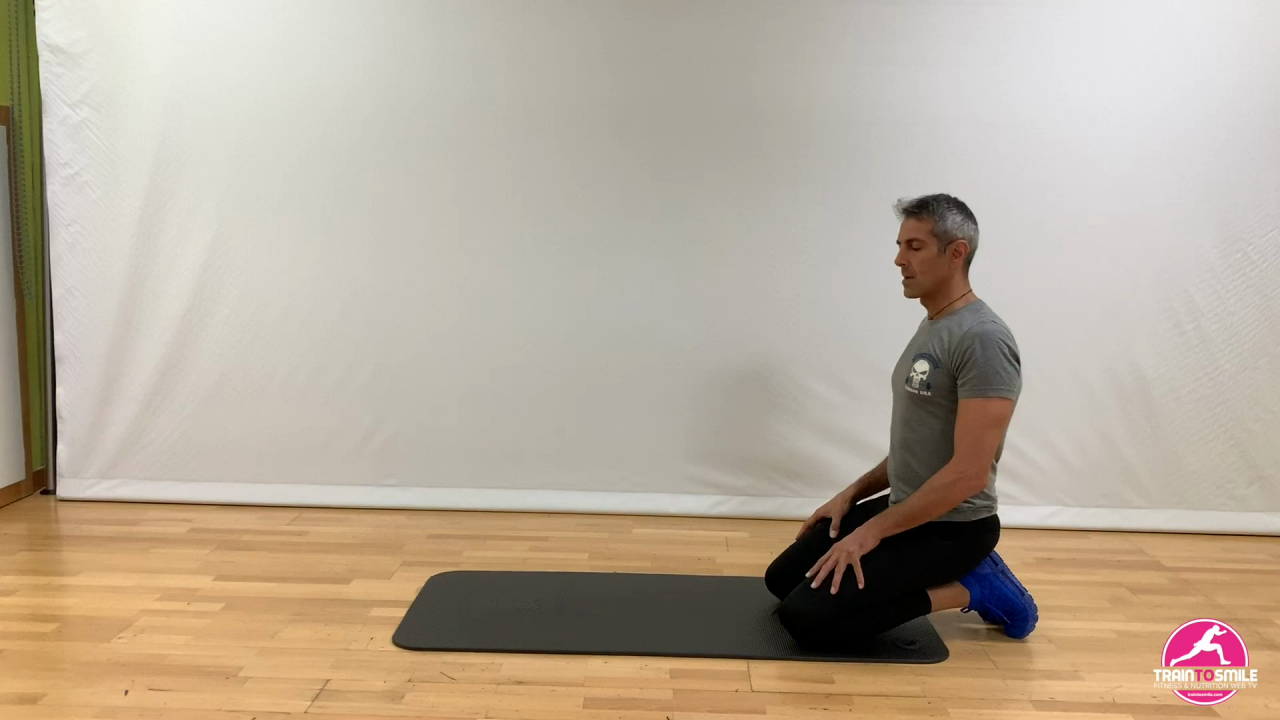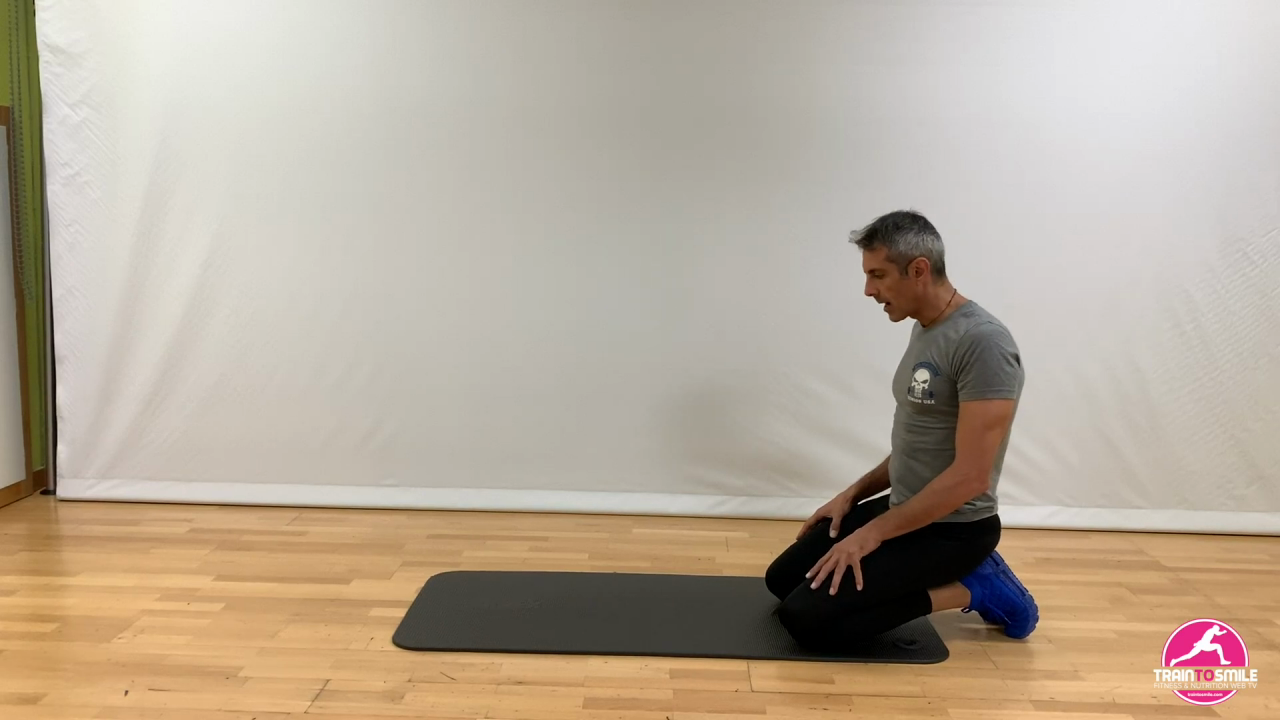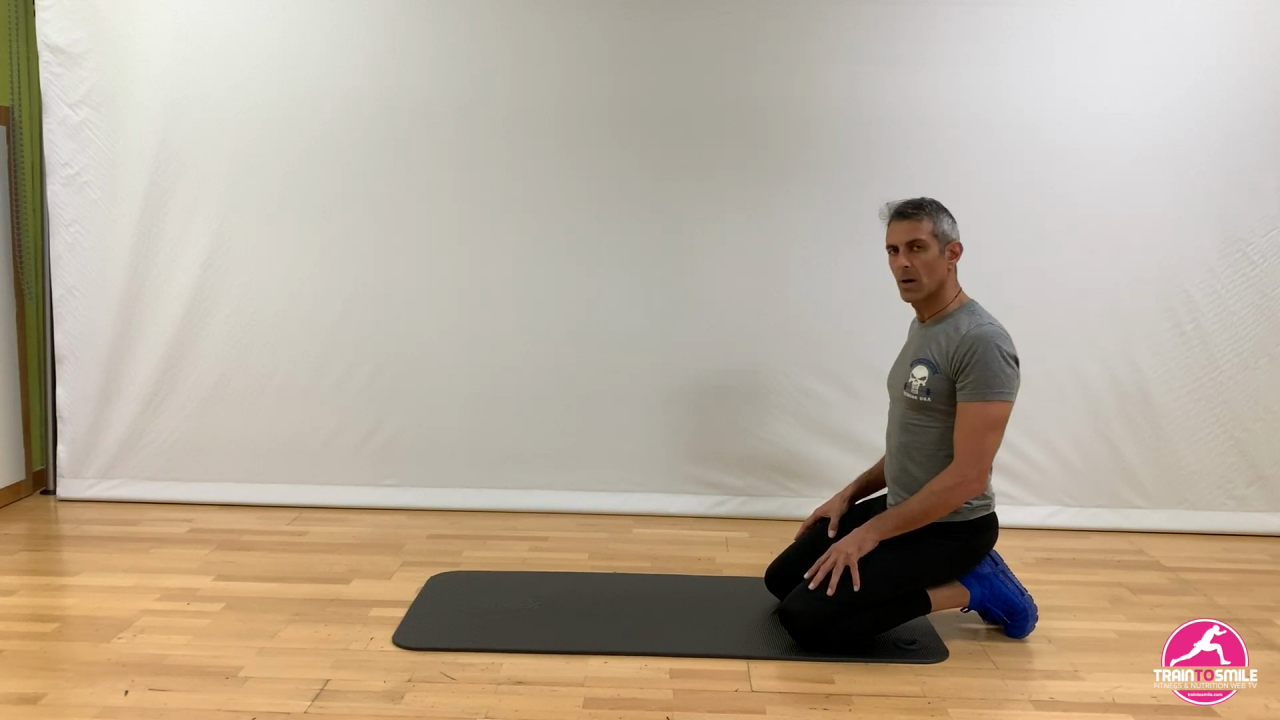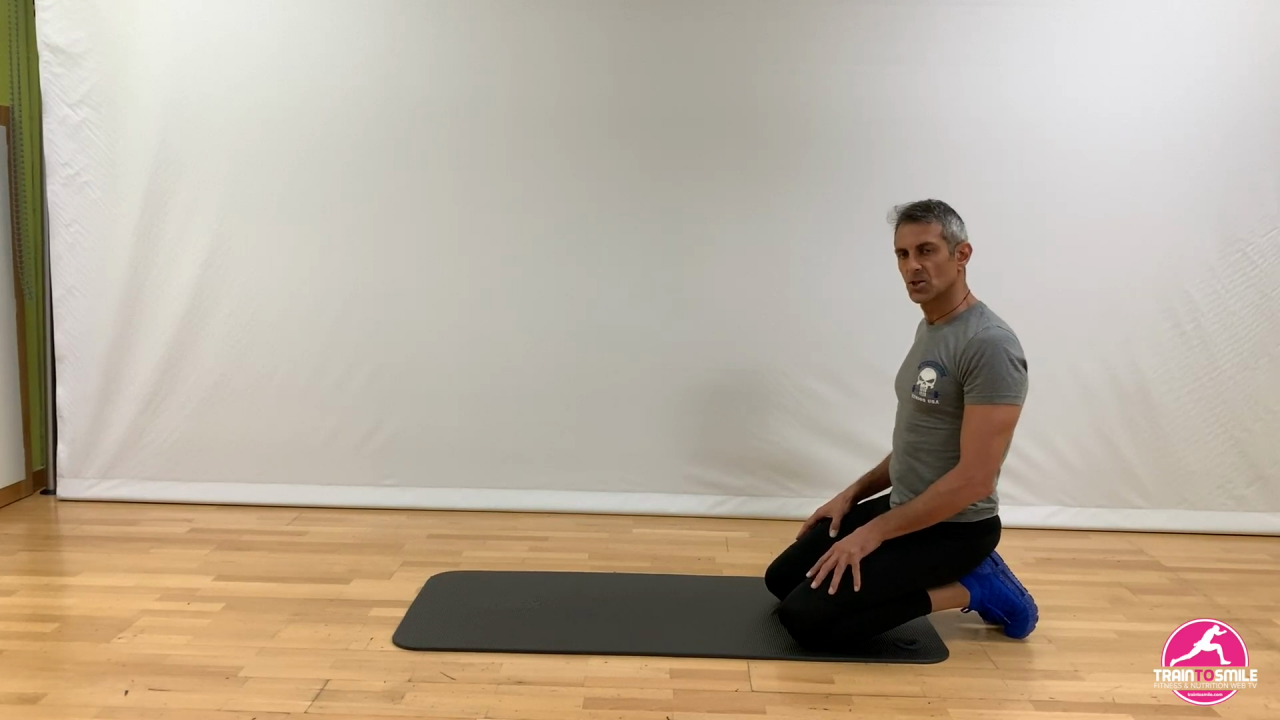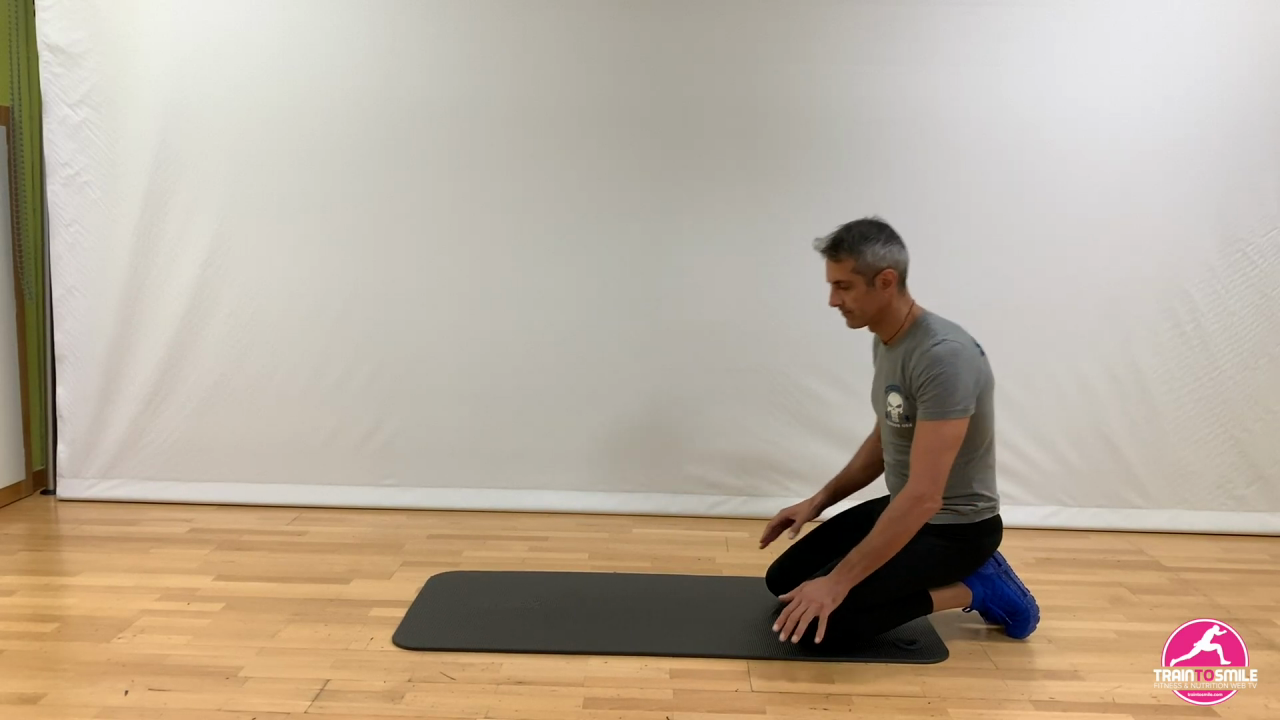
dt=0.4s
person 1, frame 1
left shoulder: (982, 340)
right shoulder: (932, 327)
left elbow: (970, 472)
left wrist: (872, 532)
right wrist: (852, 494)
left hip: (950, 528)
right hip: (907, 508)
left knee: (806, 618)
right knee: (782, 579)
left ankle: (969, 589)
right ankle: (961, 577)
person 1, frame 2
left shoulder: (982, 343)
right shoulder: (925, 332)
left elbow: (970, 475)
left wrist: (874, 533)
right wrist: (853, 493)
left hip: (951, 529)
right hip: (906, 507)
left knee: (805, 616)
right knee: (783, 579)
left ankle: (969, 588)
right ankle: (955, 577)
person 1, frame 3
left shoulder: (981, 343)
right shoulder: (922, 327)
left elbow: (968, 475)
left wrist: (871, 534)
right wrist: (850, 494)
left hip: (948, 528)
right hip: (902, 506)
left knee: (804, 617)
right knee: (783, 579)
left ankle: (969, 588)
right ankle: (956, 576)
person 1, frame 4
left shoulder: (989, 346)
right shoulder: (929, 329)
left elbow: (975, 478)
left wrist: (873, 533)
right wrist: (852, 494)
left hip: (951, 529)
right hip: (904, 507)
left knee: (804, 617)
right knee: (783, 579)
left ankle: (969, 590)
right ankle: (950, 578)
person 1, frame 5
left shoulder: (942, 357)
right shoulder: (886, 341)
left elbow: (923, 496)
left wrist: (838, 582)
right wrist: (818, 501)
left hip: (953, 529)
right hip: (902, 509)
left knee: (810, 620)
right knee: (784, 579)
left ankle: (969, 588)
right ankle: (937, 579)
